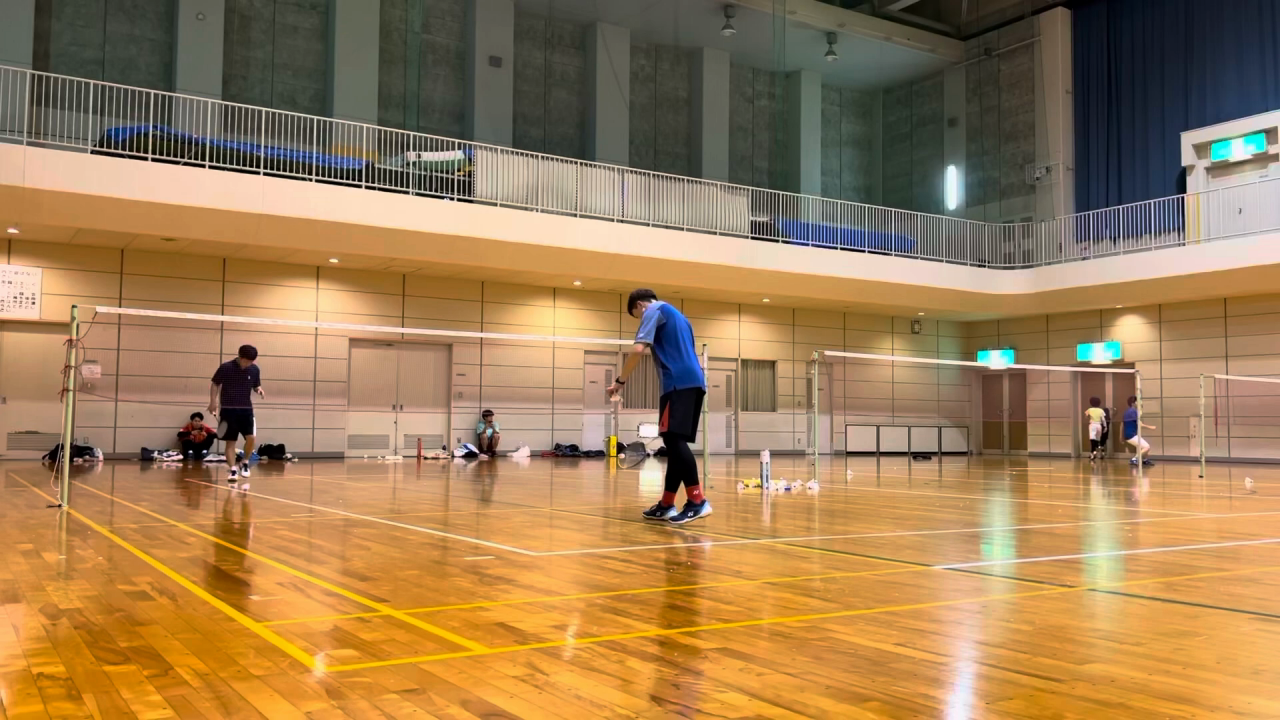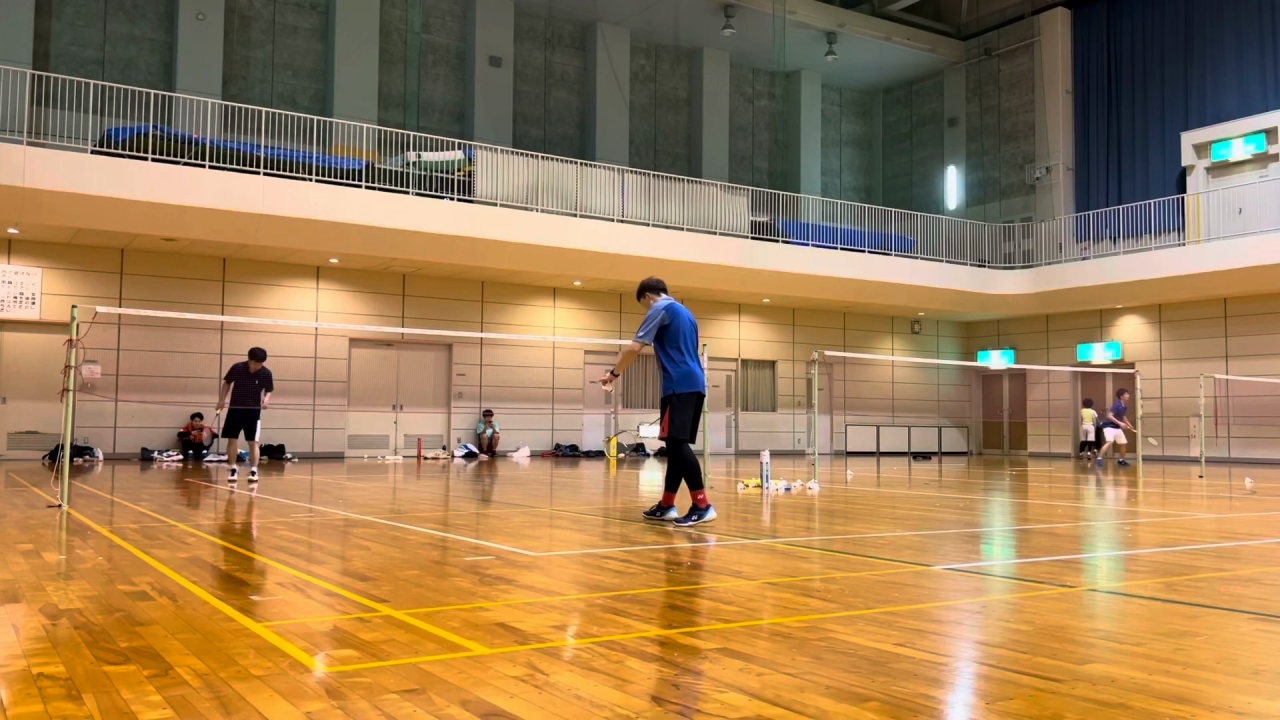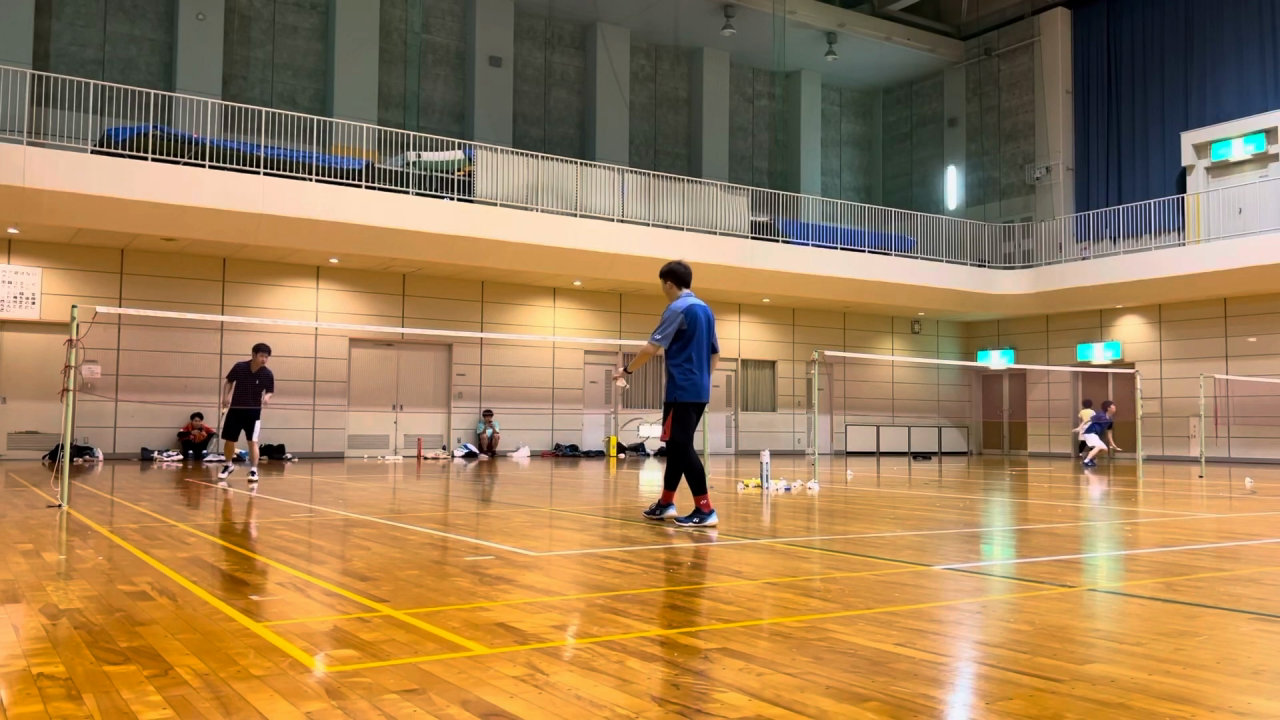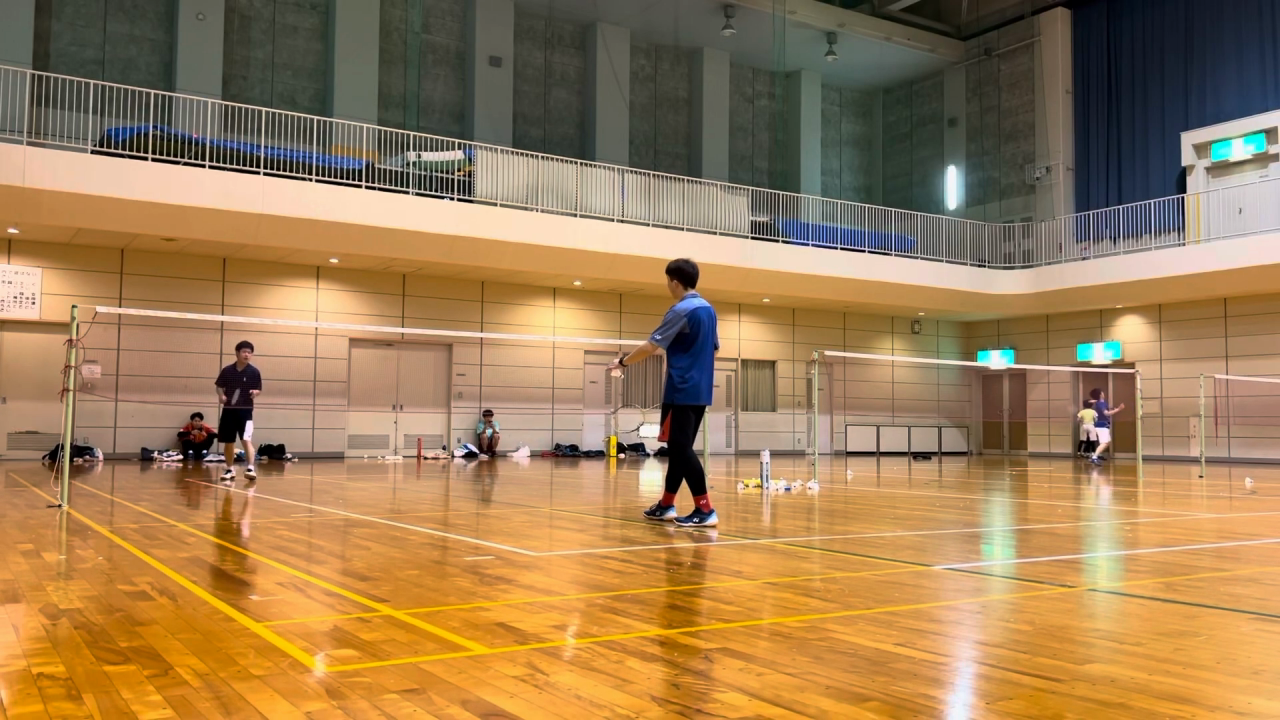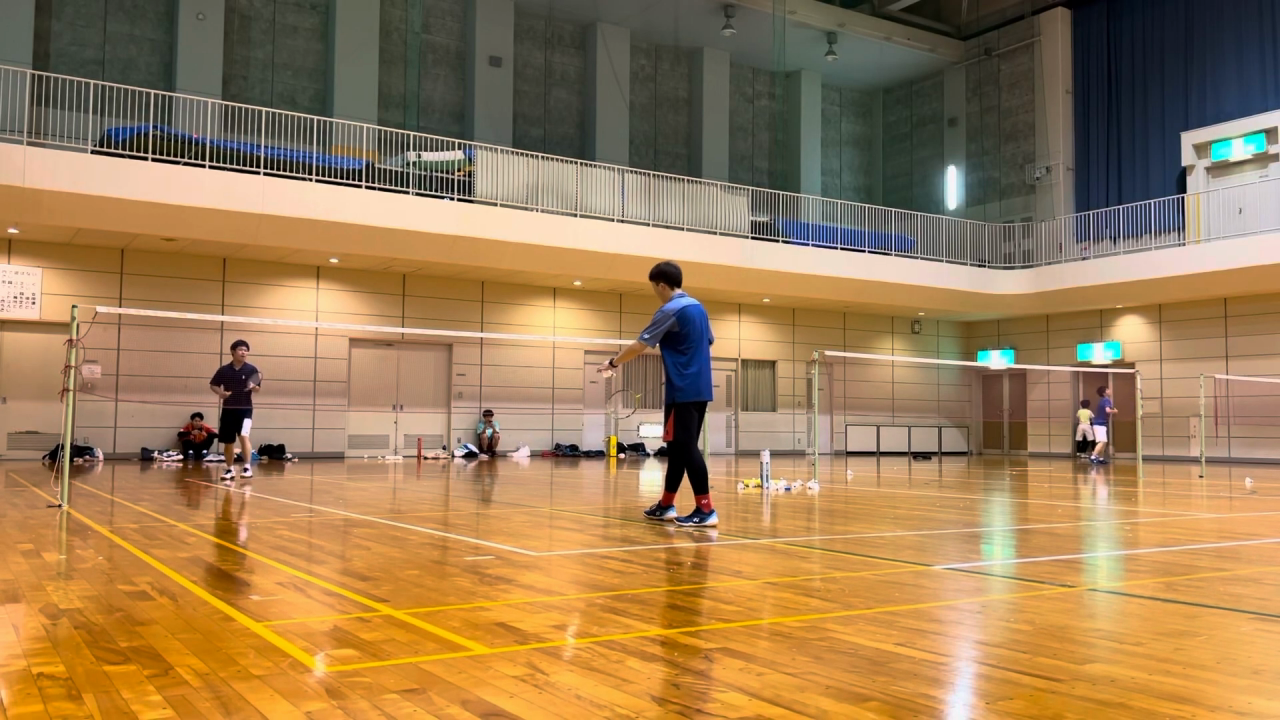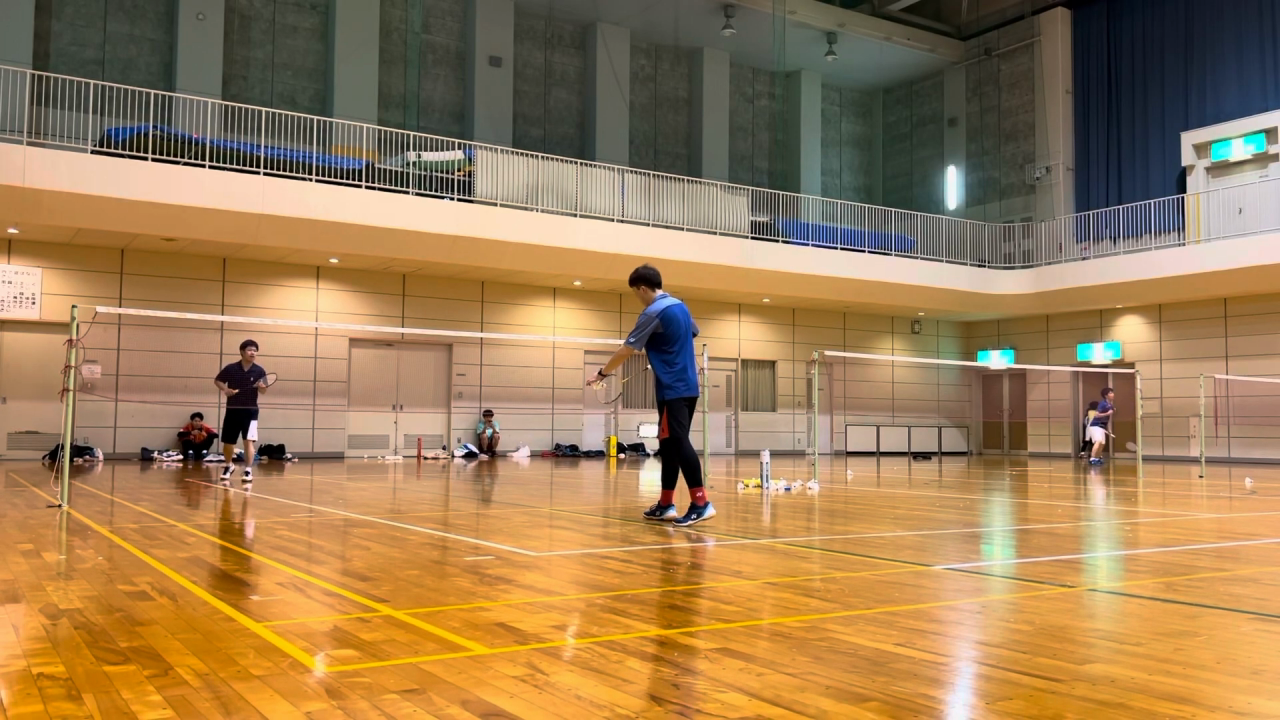
dt=0.4s
person 1, frame 1
left shoulder: (655, 310)
right shoulder: (677, 316)
left elbow: (639, 348)
left wrist: (620, 380)
left hip: (679, 382)
right hip: (693, 382)
left knee: (675, 440)
right knee: (676, 442)
left ankle: (697, 501)
right ankle: (667, 504)
person 1, frame 2
left shoulder: (660, 309)
right shoulder: (686, 313)
left elbow: (636, 346)
left wrist: (613, 373)
left hip: (679, 385)
right hip: (695, 385)
left knee: (677, 443)
right knee: (676, 444)
left ankle: (702, 505)
right ankle: (667, 505)
person 1, frame 3
left shoulder: (678, 309)
right shoulder: (705, 310)
left elbow: (652, 348)
right elbow: (714, 353)
left wrist: (627, 370)
left hip: (682, 390)
right hip: (699, 390)
left knee: (683, 447)
right knee: (676, 445)
left ankle: (705, 510)
right ankle: (666, 503)
person 1, frame 4
left shoulder: (681, 311)
right shoulder: (708, 309)
left elbow: (651, 346)
right elbow: (714, 349)
left wrist: (622, 362)
left hip: (682, 392)
right hip: (700, 390)
left knee: (681, 448)
right knee: (679, 447)
left ankle: (705, 510)
right ankle: (666, 505)
person 1, frame 5
left shoulder: (670, 311)
right shoulder: (698, 307)
left elbow: (639, 346)
right elbow: (707, 342)
left wrist: (612, 363)
left hip: (684, 391)
right hip: (700, 389)
left knee: (686, 447)
right knee: (677, 447)
left ankle: (705, 510)
right ankle: (666, 505)
person 1, frame 6
left shoulder: (653, 312)
right shoulder: (680, 306)
left elbow: (626, 350)
right elbow: (693, 334)
left wrist: (602, 374)
left hip: (673, 388)
right hip: (687, 385)
left knee: (679, 443)
right knee: (669, 443)
left ankle: (701, 503)
right ankle: (666, 504)
